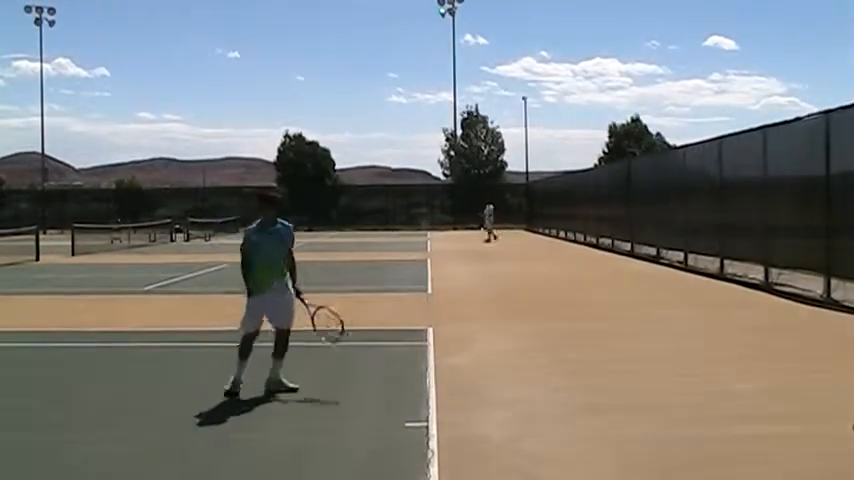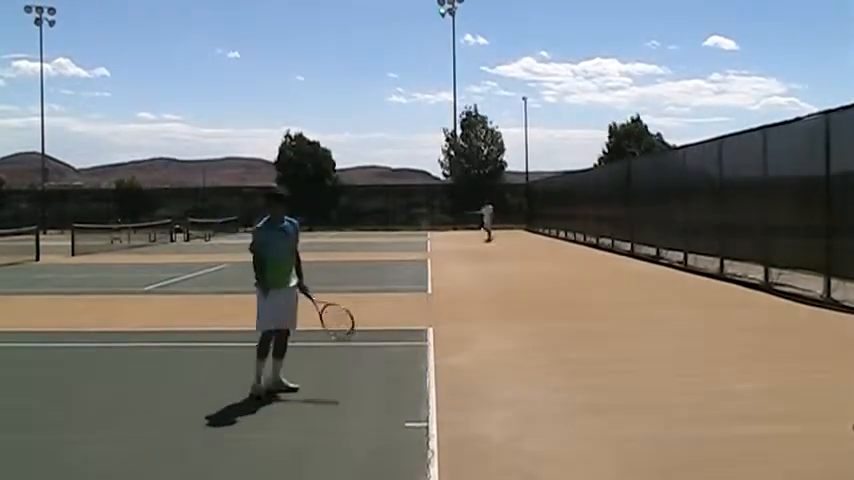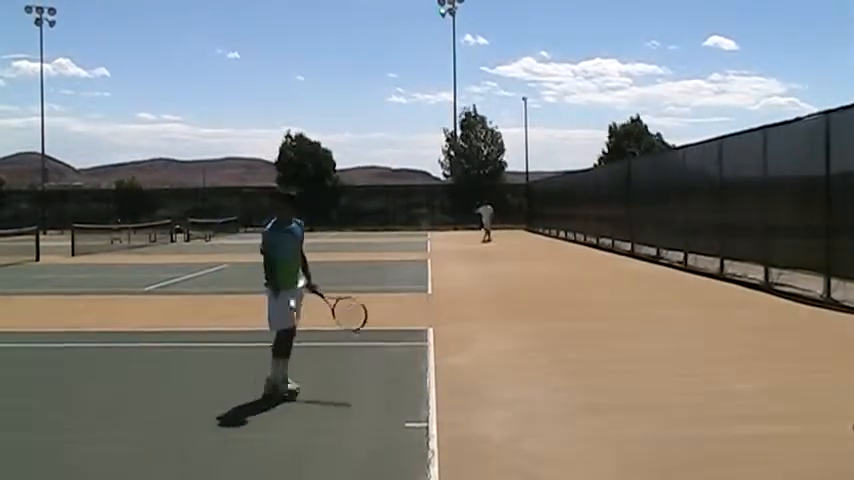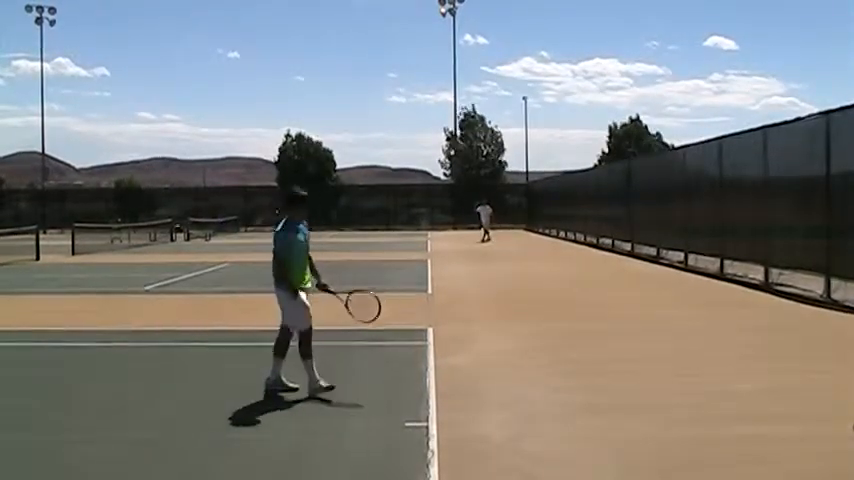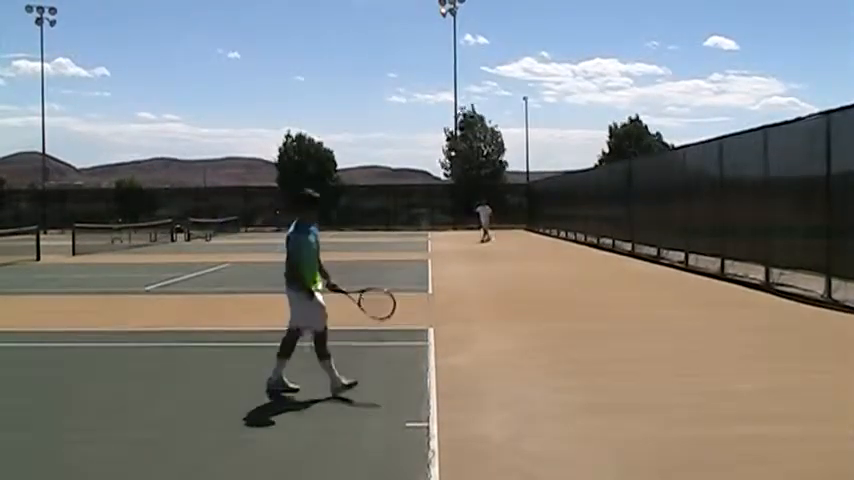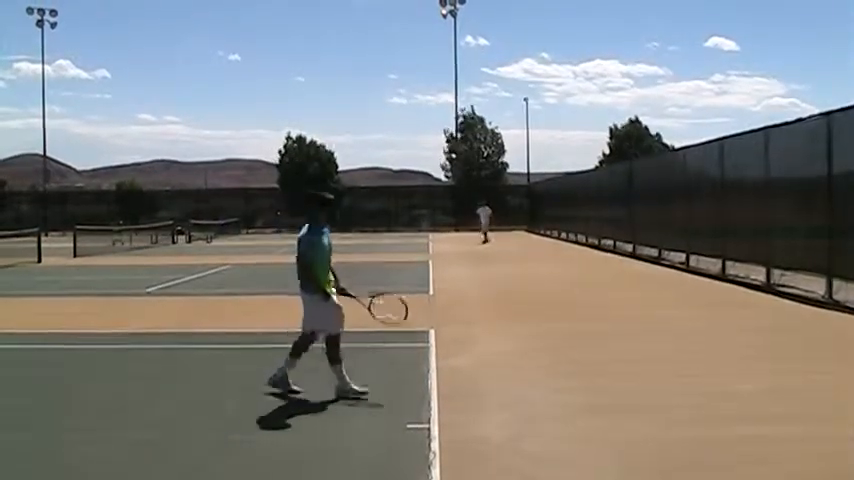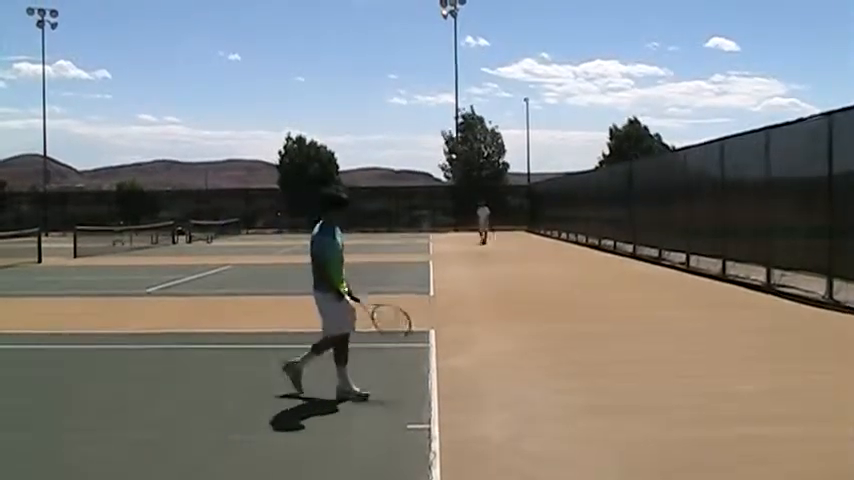
dt=0.1s
person 1, frame 1
left shoulder: (286, 230)
right shoulder: (252, 233)
right elbow: (245, 263)
left wrist: (294, 283)
right wrist: (250, 288)
left hip: (281, 289)
right hip: (258, 291)
left knee: (284, 332)
right knee: (250, 334)
left ankle: (275, 378)
right ankle: (236, 379)
person 1, frame 2
left shoulder: (292, 226)
right shoulder: (261, 230)
right elbow: (257, 262)
left wrist: (300, 279)
right wrist: (264, 287)
left hip: (288, 287)
right hip: (270, 289)
left knee: (284, 331)
right knee: (269, 332)
left ankle: (276, 378)
right ankle: (258, 381)
person 1, frame 3
left shoulder: (298, 226)
right shoulder: (271, 232)
right elbow: (268, 264)
left wrist: (308, 278)
right wrist: (276, 287)
left hip: (295, 286)
right hip: (279, 289)
left knee: (287, 332)
right knee: (285, 331)
left ankle: (277, 380)
right ankle: (278, 381)
person 1, frame 4
left shoulder: (303, 227)
right shoulder: (283, 232)
right elbow: (279, 265)
left wrist: (317, 278)
right wrist: (292, 289)
left hip: (301, 286)
right hip: (289, 290)
left knee: (287, 331)
right knee: (305, 331)
left ankle: (274, 378)
right ankle: (314, 383)
person 1, frame 5
left shoulder: (312, 229)
right shoulder: (295, 234)
right elbow: (291, 267)
left wrist: (327, 279)
right wrist: (307, 290)
left hip: (312, 288)
right hip: (301, 291)
left knee: (294, 332)
right knee: (320, 332)
left ankle: (276, 378)
right ankle: (335, 381)
person 1, frame 6
left shoulder: (323, 231)
right shoulder: (308, 236)
right elbow: (304, 269)
left wrist: (337, 284)
right wrist: (323, 292)
left hip: (324, 292)
right hip: (315, 294)
left knee: (309, 335)
right knee: (333, 335)
left ankle: (281, 376)
right ankle: (343, 385)
person 1, frame 7
left shoulder: (334, 230)
right shoulder: (321, 235)
right elbow: (318, 268)
left wrist: (345, 287)
right wrist: (337, 291)
left hip: (337, 291)
right hip: (329, 293)
left knee: (333, 337)
right knee: (341, 336)
left ankle: (297, 365)
right ankle: (345, 386)
